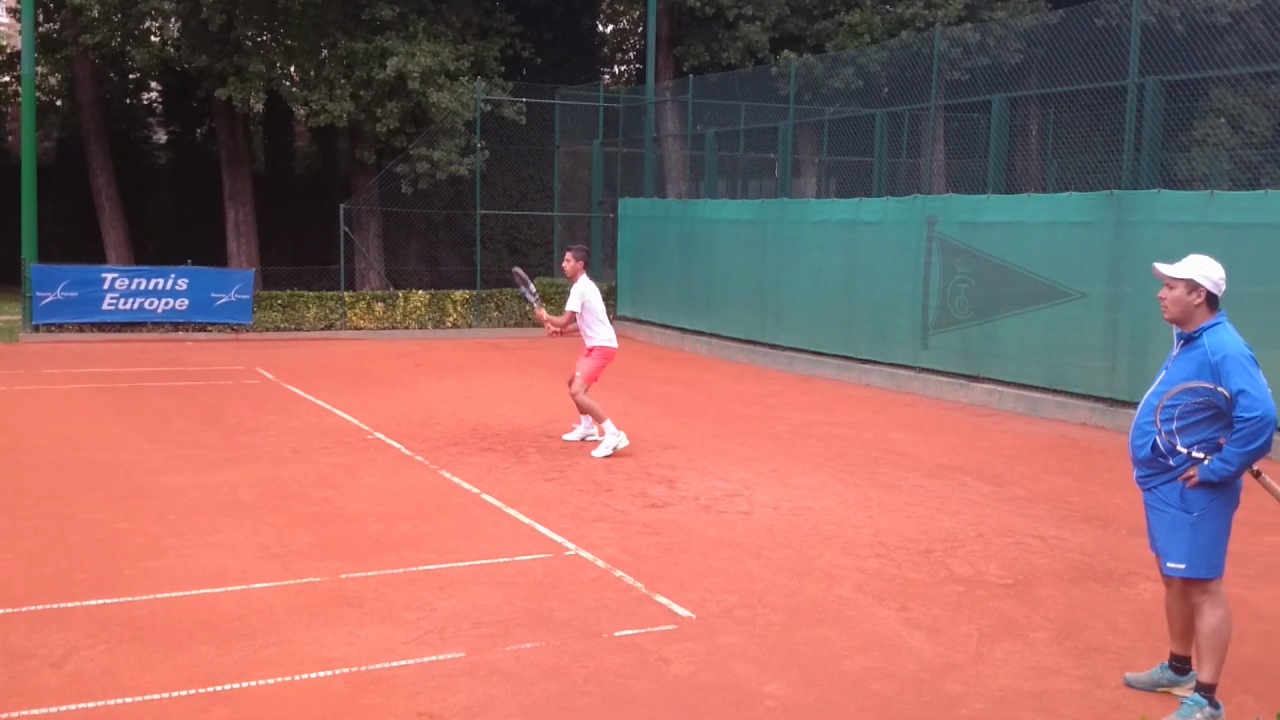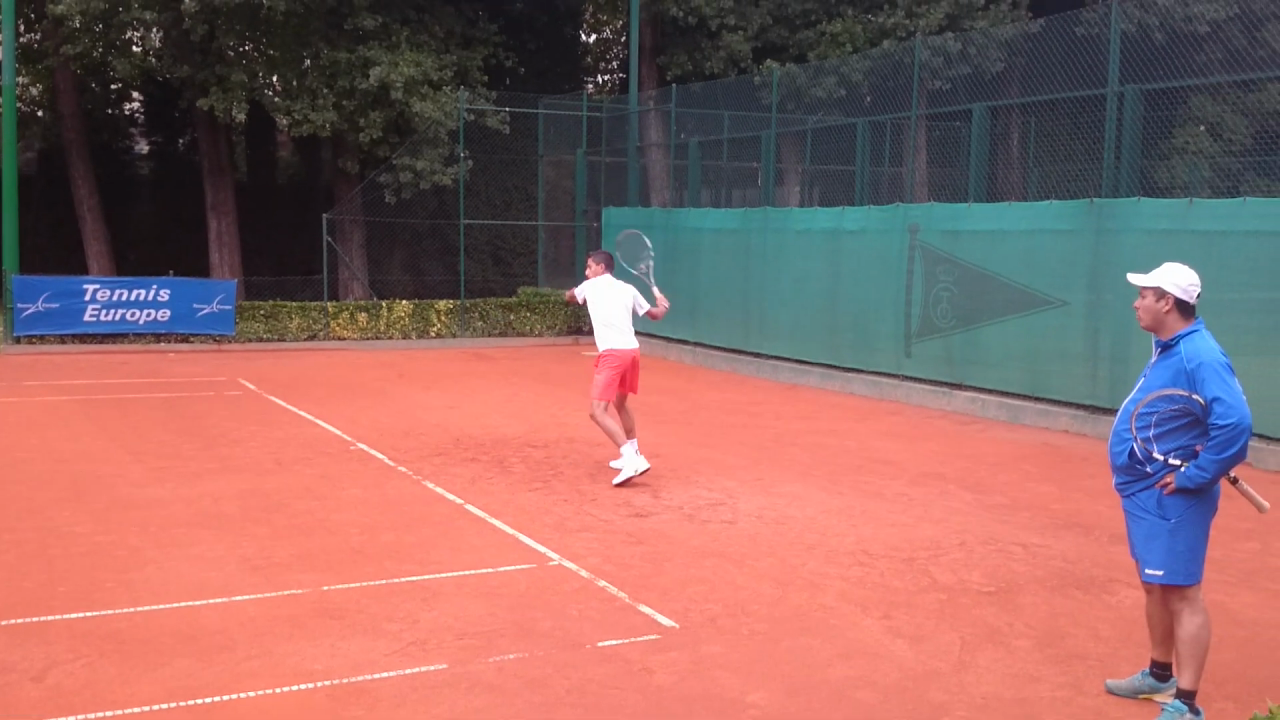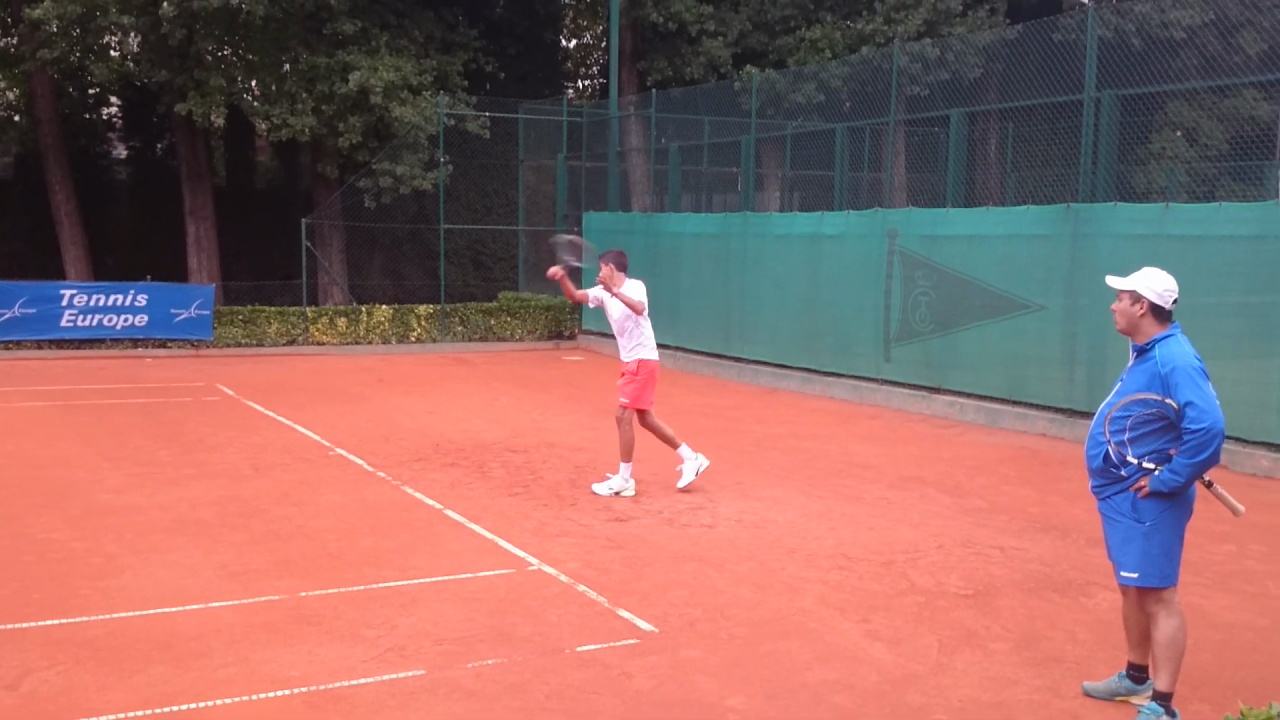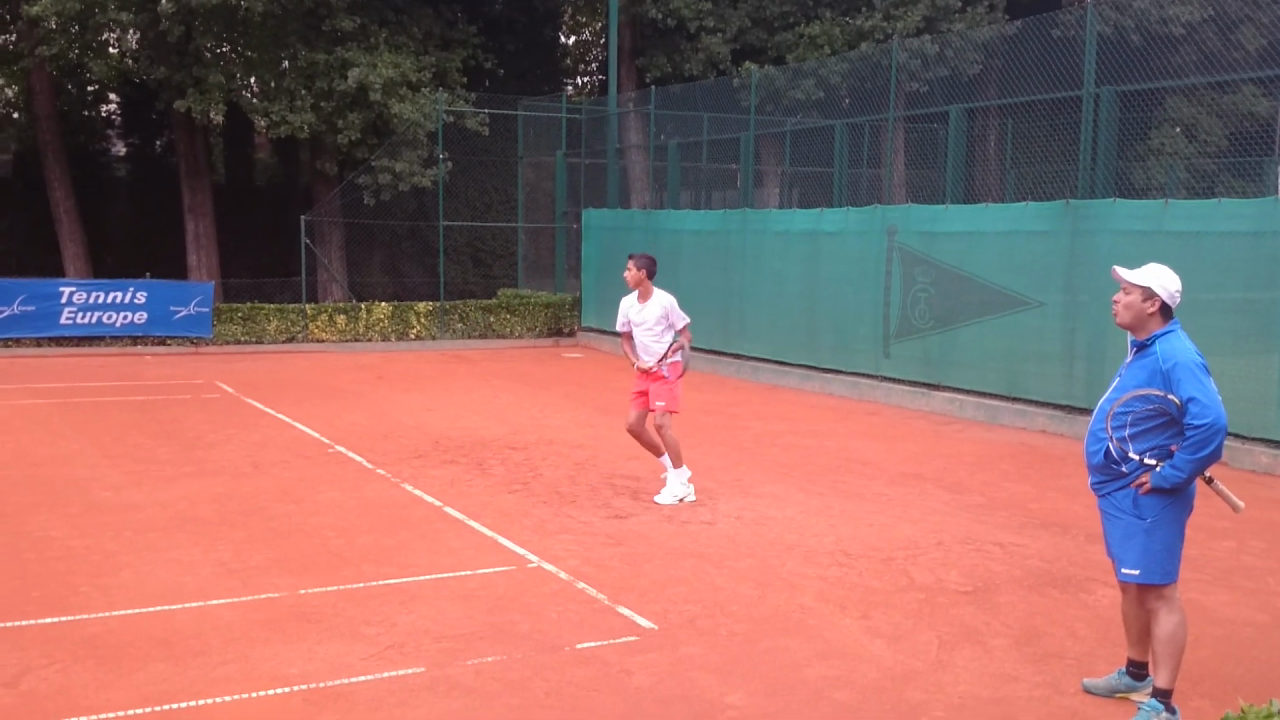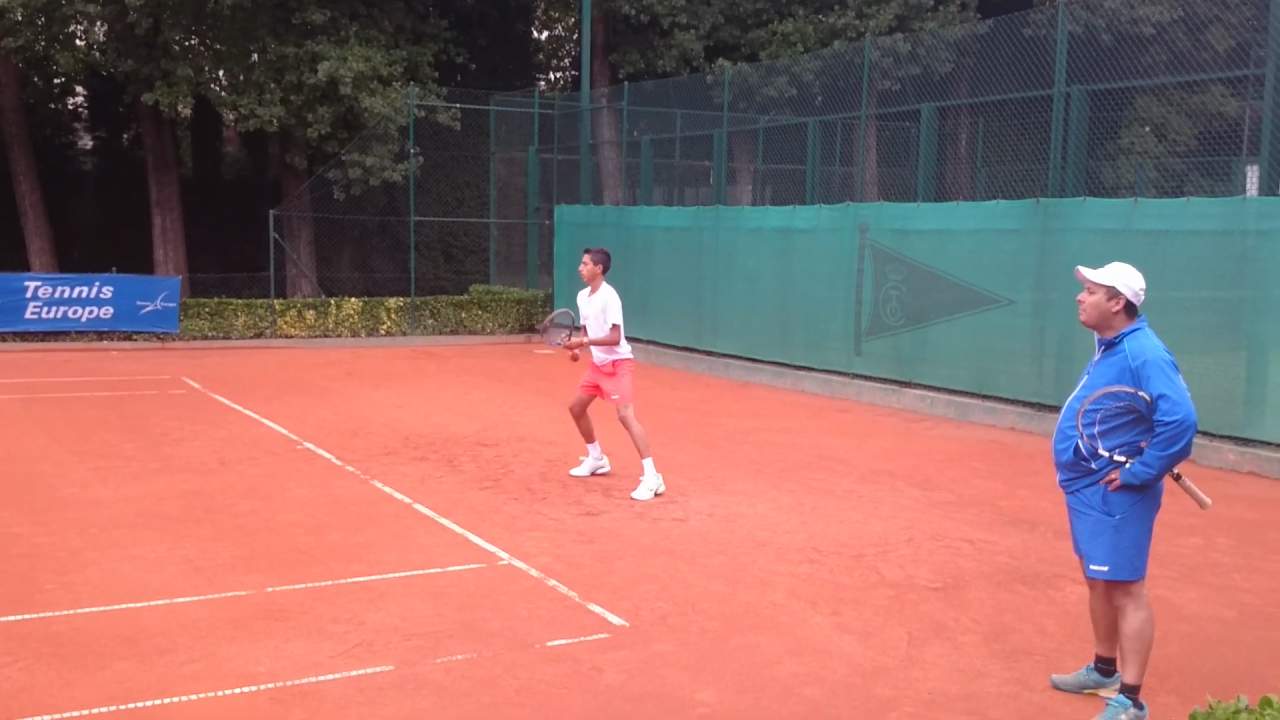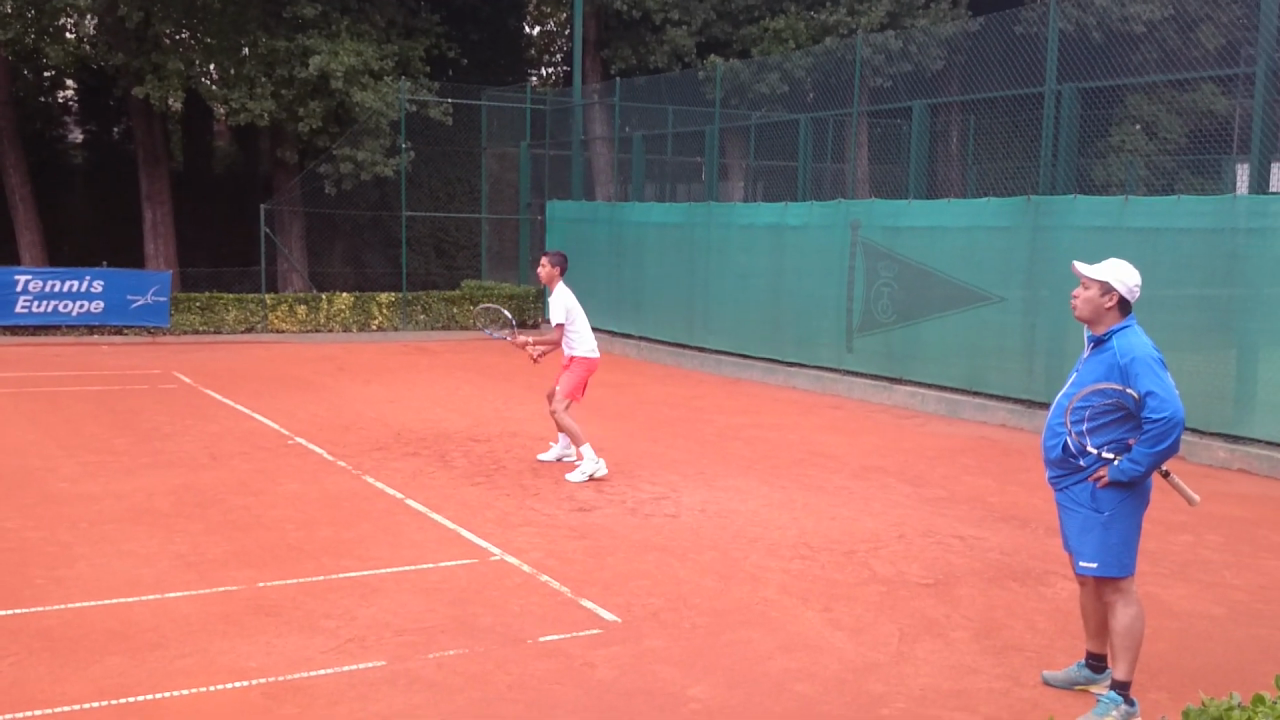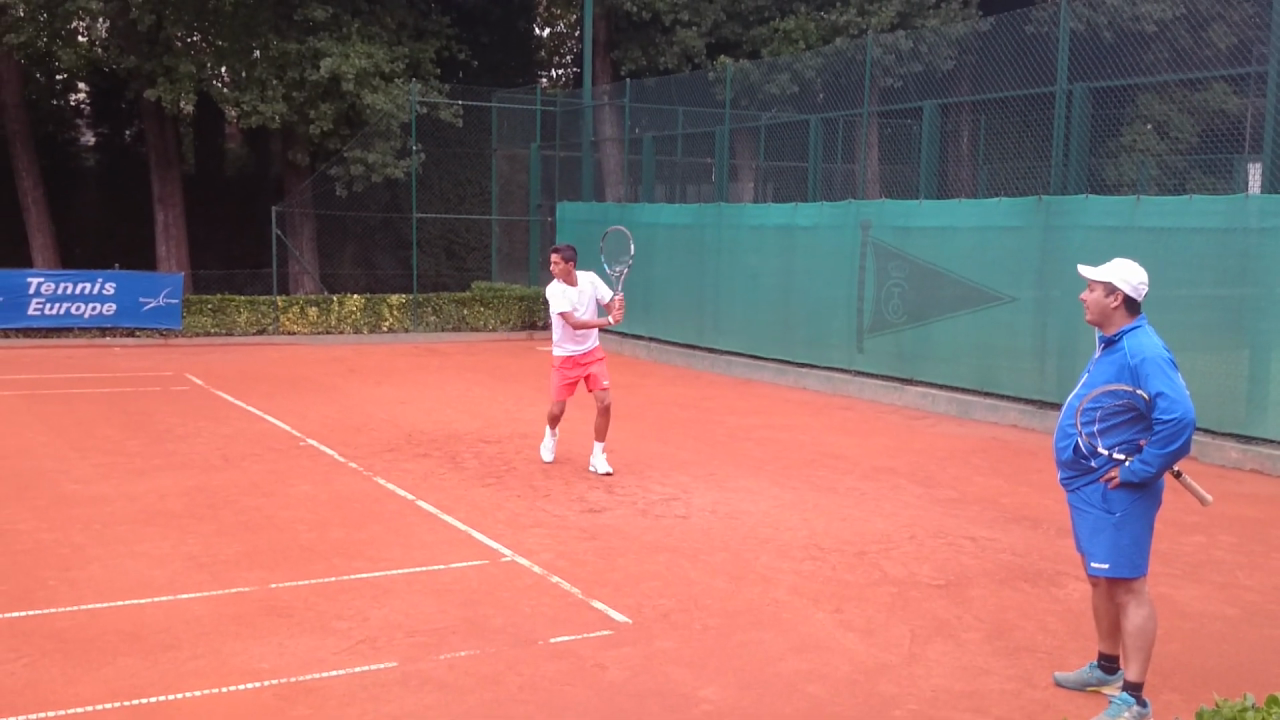
dt=0.5s
person 1, frame 1
left shoulder: (1223, 349)
right shoulder: (1187, 342)
left wrist: (1217, 469)
left hip: (1192, 492)
right hip: (1165, 484)
left knee: (1201, 587)
right knee: (1175, 580)
right ankle: (1178, 669)
person 1, frame 2
left shoulder: (1199, 355)
right shoulder: (1166, 350)
left elbow: (1234, 423)
left wrist: (1193, 476)
left hip: (1170, 499)
right hip: (1144, 491)
left knee: (1181, 594)
right knee: (1155, 588)
right ankle: (1159, 675)
person 1, frame 3
left shoulder: (1174, 360)
right shoulder: (1146, 354)
left elbow: (1207, 428)
left wrist: (1167, 480)
left hip: (1146, 501)
right hip: (1122, 495)
left knee: (1158, 597)
right knee: (1132, 591)
right ankle: (1137, 678)
person 1, frame 4
left shoulder: (1175, 356)
right shoulder: (1142, 350)
left elbow: (1209, 423)
left wrist: (1169, 477)
left hip: (1145, 498)
right hip: (1120, 491)
left knee: (1158, 594)
right knee: (1131, 587)
right ankle: (1136, 674)
person 1, frame 5
left shoulder: (1143, 353)
right shoulder: (1108, 348)
left elbow: (1179, 419)
left wrist: (1138, 473)
left hip: (1113, 495)
right hip: (1087, 488)
left knee: (1125, 590)
right knee: (1099, 583)
right ankle: (1104, 671)
person 1, frame 6
left shoulder: (1132, 351)
right shoulder: (1097, 345)
left elbow: (1168, 417)
left wrist: (1126, 470)
left hip: (1103, 492)
right hip: (1076, 485)
left knee: (1115, 587)
right knee: (1088, 579)
right ankle: (1095, 667)
person 1, frame 7
left shoulder: (1143, 351)
right shoulder: (1110, 345)
left elbow: (1178, 418)
left wrist: (1137, 471)
left hip: (1114, 492)
right hip: (1089, 486)
left knee: (1126, 588)
right knee: (1101, 580)
right ankle: (1107, 668)
person 2, frame 1
left shoulder: (579, 288)
right shoulder: (585, 286)
left elbow: (565, 320)
left wrist: (545, 317)
right wrist: (559, 329)
left hip: (602, 346)
right hip: (597, 345)
left knee: (577, 392)
right knee: (574, 383)
left ankle: (613, 434)
right ankle: (587, 427)
person 2, frame 2
left shoulder: (591, 286)
right shoulder: (628, 289)
left elbow: (569, 296)
right elbow: (655, 314)
left wrist: (582, 289)
right wrist: (662, 303)
left hip: (612, 353)
right hip: (631, 351)
left knee: (597, 412)
right knee: (620, 403)
left ankle: (632, 459)
right ankle: (630, 455)
person 2, frame 3
left shoulder: (635, 286)
right shoulder: (602, 291)
left elbow: (640, 309)
right elbow: (576, 296)
left wrist: (614, 292)
right wrist: (562, 278)
left hip: (642, 362)
right hip: (631, 362)
left knee: (623, 417)
right knee: (646, 419)
left ankle: (624, 479)
right ankle: (691, 459)
person 2, frame 4
left shoulder: (666, 300)
right shoulder: (626, 303)
left elbow: (685, 334)
right elbow: (626, 340)
left wrist: (669, 355)
right wrist: (635, 362)
left hip: (667, 370)
right hip: (644, 372)
left knee: (662, 425)
right knee: (633, 425)
left ankle: (682, 485)
right ankle: (677, 469)
person 2, frame 5
left shoulder: (610, 297)
right shoulder: (582, 296)
left elbow: (615, 338)
left wrist: (584, 342)
right wrist: (576, 345)
left hip: (618, 363)
right hip: (598, 363)
left knee: (626, 416)
right knee: (576, 409)
left ankle: (651, 477)
right ankle: (596, 459)
person 2, frame 6
left shoulder: (560, 297)
right shoulder: (556, 295)
left elbow: (557, 337)
left wrist: (529, 341)
right wrist: (541, 350)
left hip: (582, 358)
right hip: (575, 357)
left knee: (558, 410)
right knee: (552, 397)
left ankle: (592, 461)
right ankle: (565, 446)
person 2, frame 7
left shoulder: (590, 279)
right shoulder: (553, 290)
left elbow: (612, 304)
right elbow: (573, 323)
left wrist: (617, 307)
right wrist: (608, 321)
left hip: (592, 352)
right hip: (565, 357)
left knee: (604, 403)
right knee: (557, 410)
left ankle: (597, 456)
right ankle: (550, 435)
